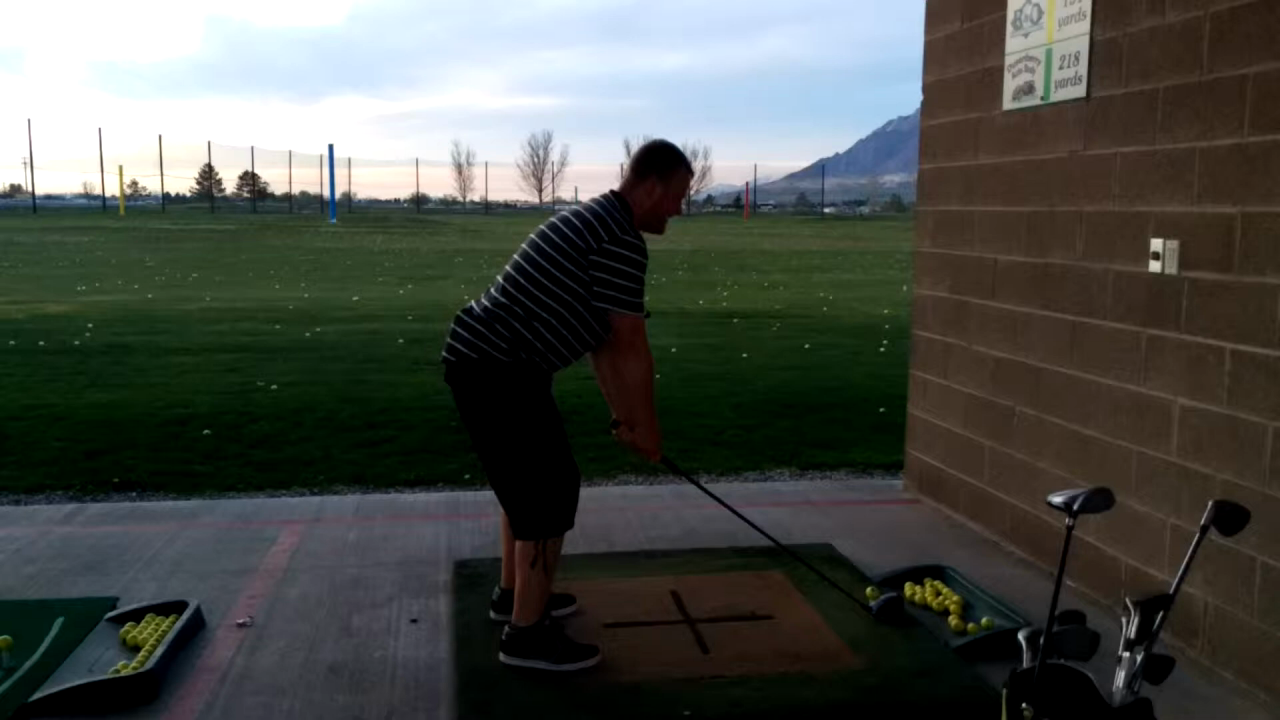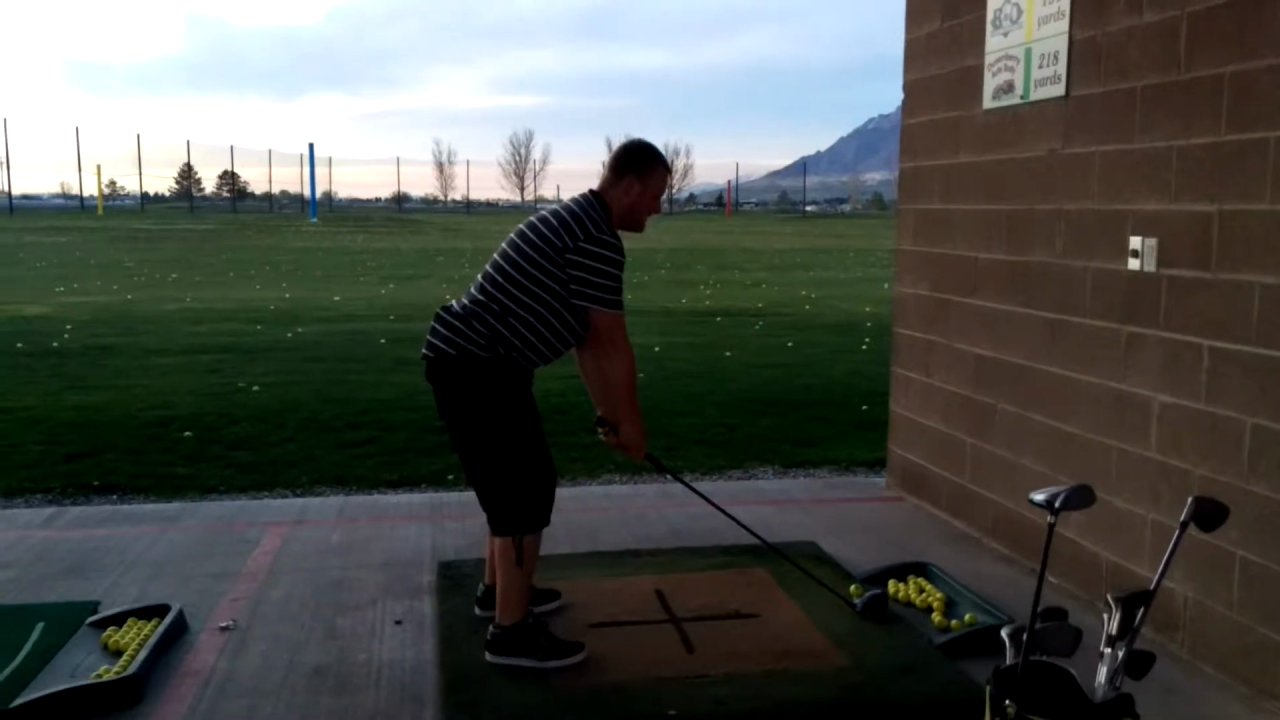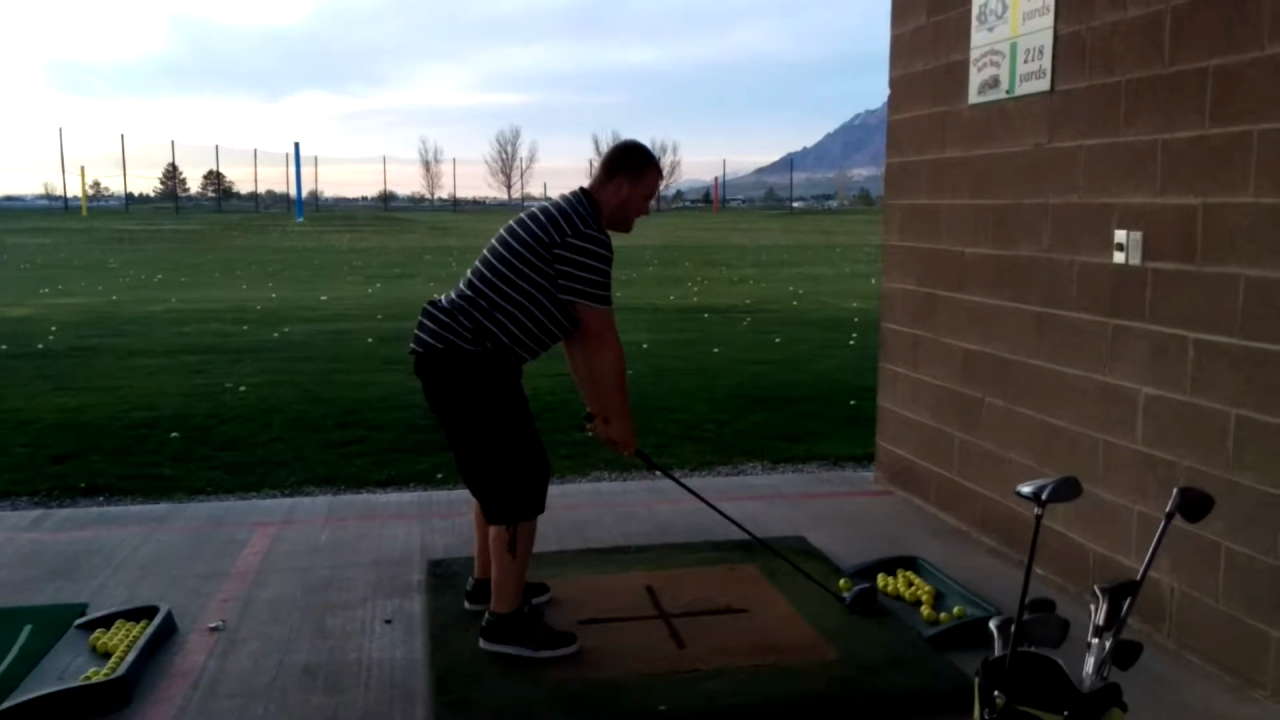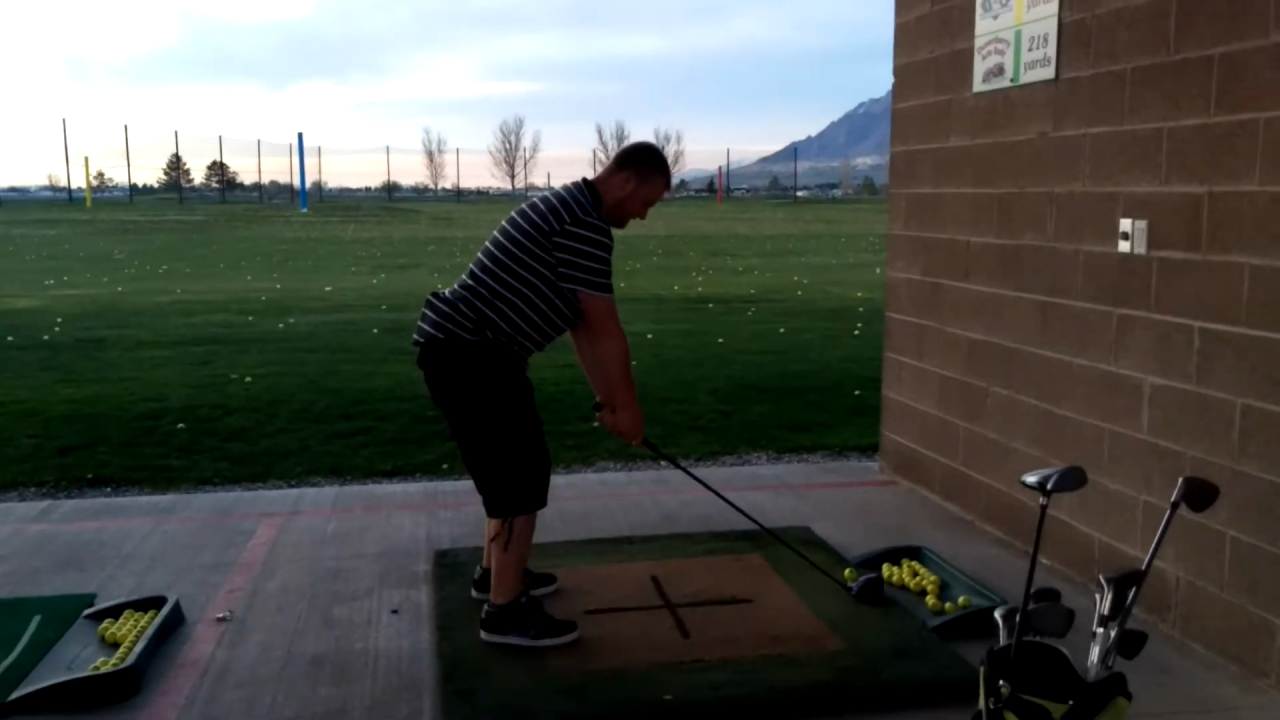
dt=0.7s
person 1, frame 1
left shoulder: (595, 221)
right shoulder: (620, 240)
left elbow: (603, 339)
right elbow: (630, 347)
left wrist: (621, 415)
right wrist: (645, 425)
left hip: (482, 357)
right hip: (500, 368)
left knee: (528, 480)
right knee: (549, 490)
left ankle: (513, 592)
right ankle: (526, 632)
person 1, frame 2
left shoulder: (575, 221)
right shoulder: (598, 239)
left elbow: (587, 337)
right elbow: (612, 345)
left wrist: (607, 412)
right wrist: (631, 423)
left hip: (466, 357)
right hip: (479, 366)
left knee: (513, 478)
right knee: (525, 488)
left ankle: (498, 588)
right ankle: (511, 632)
person 1, frame 3
left shoulder: (566, 219)
right shoulder: (585, 236)
left elbow: (576, 334)
right elbow: (600, 340)
left wrist: (597, 410)
right wrist: (619, 419)
left hip: (453, 351)
right hip: (467, 360)
left knee: (498, 471)
right knee: (519, 479)
left ankle: (488, 582)
right ankle: (506, 621)
person 1, frame 4
left shoulder: (569, 210)
right shoulder: (585, 225)
left elbow: (581, 324)
right elbow: (604, 329)
left wrist: (606, 400)
right wrist: (627, 408)
left hip: (461, 345)
right hip: (471, 352)
left knee: (511, 462)
right knee: (520, 471)
left ankle: (496, 571)
right ankle: (506, 609)
